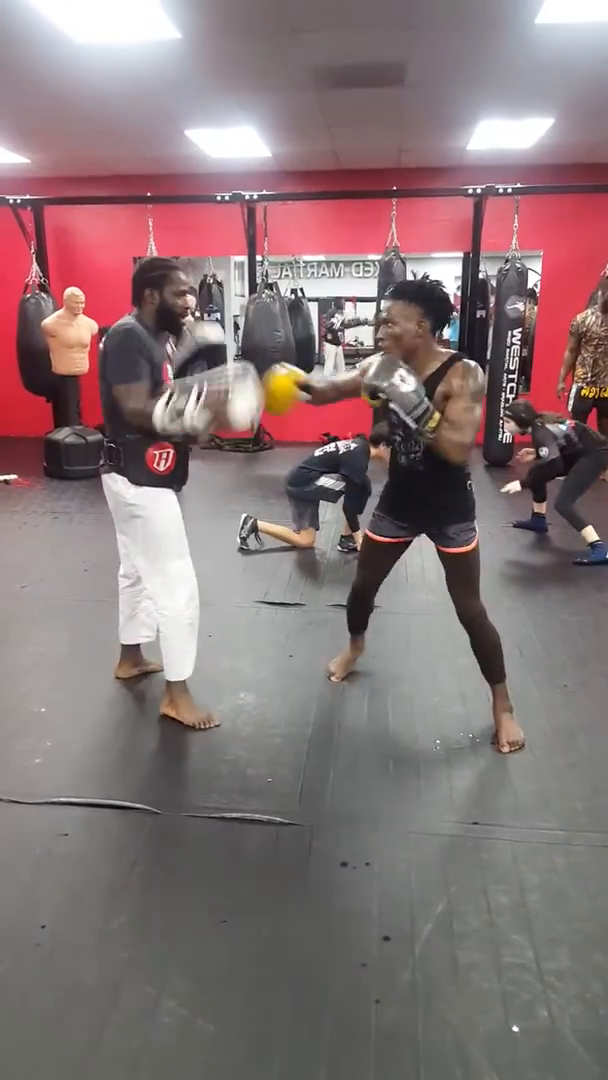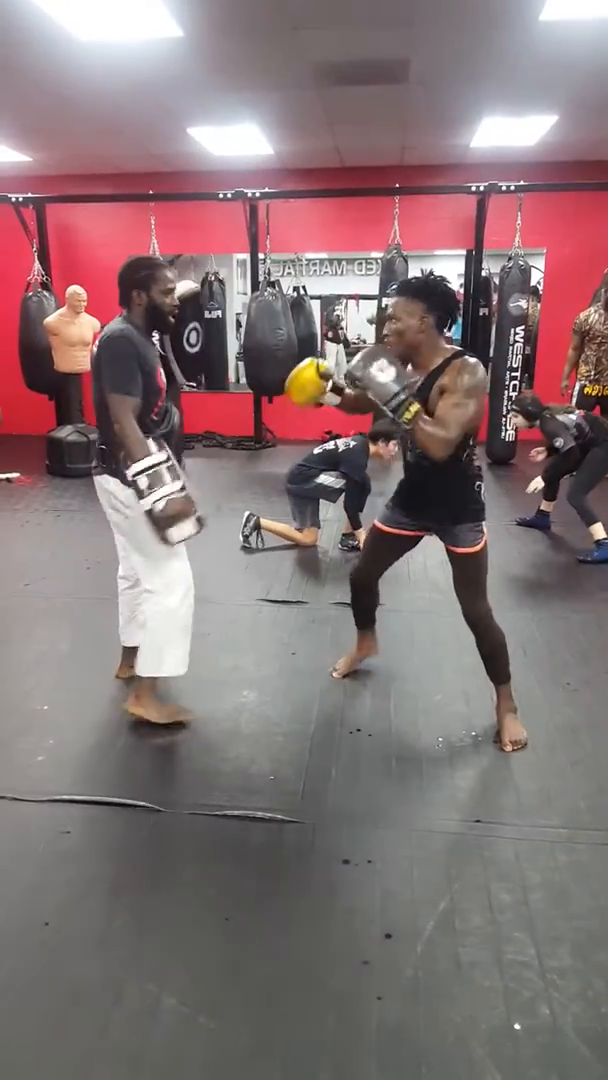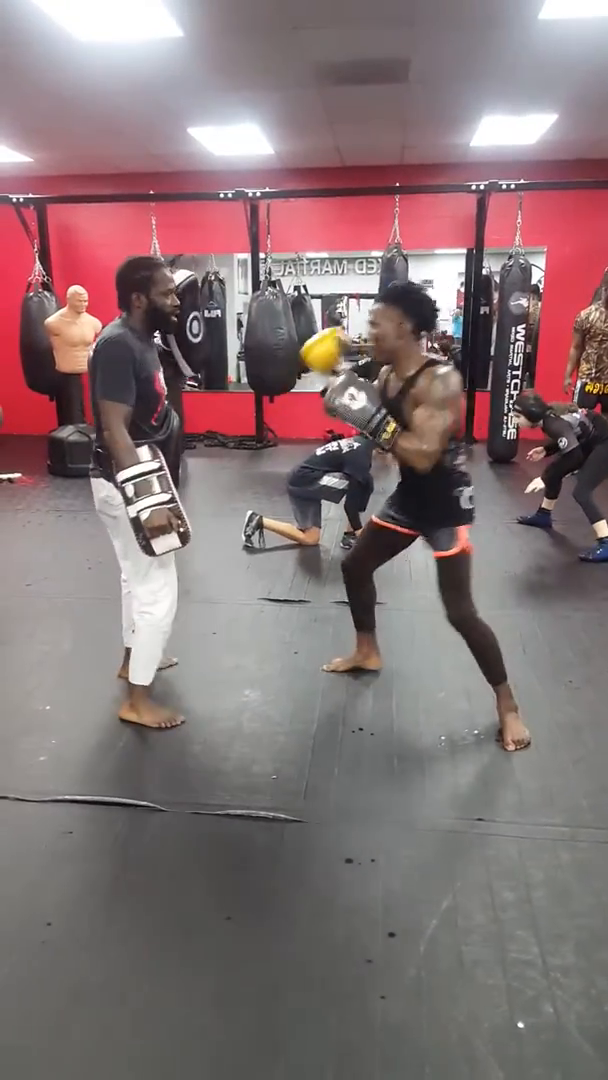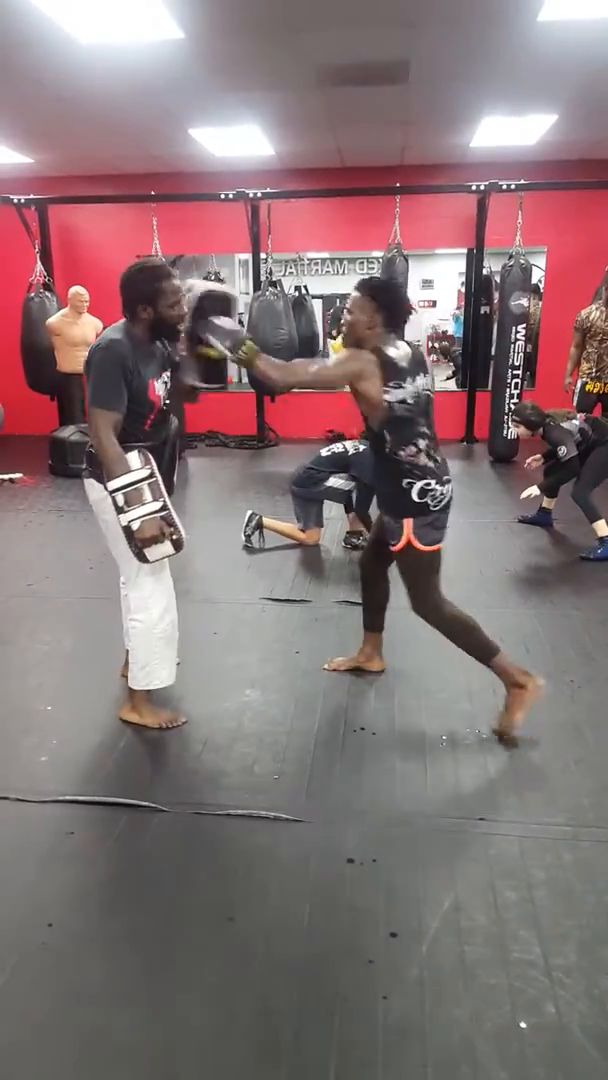
dt=0.2s
person 1, frame 1
left shoulder: (465, 375)
right shoulder: (383, 367)
left elbow: (461, 449)
right elbow: (332, 391)
left wrist: (415, 404)
right wrist: (304, 386)
left hip: (449, 509)
right hip: (397, 502)
left knee: (471, 611)
right knee: (363, 588)
left ankle: (502, 705)
right ankle: (354, 646)
person 1, frame 2
left shoulder: (467, 372)
right shoulder: (404, 367)
left elbow: (440, 444)
right elbow: (362, 406)
right wrist: (338, 390)
left hip: (459, 505)
right hip: (412, 496)
left knee: (475, 610)
right knee: (364, 574)
left ankle: (506, 704)
right ankle: (365, 643)
person 1, frame 3
left shoulder: (440, 380)
right shoulder: (393, 374)
left elbow: (424, 455)
right elbow: (374, 415)
left wrist: (371, 418)
right wrist: (345, 396)
left hip: (448, 504)
right hip: (411, 497)
left knee: (459, 611)
right knee: (355, 566)
left ankle: (507, 704)
right ankle: (367, 651)
person 1, frame 4
left shoulder: (362, 365)
right shoulder: (412, 355)
left elbow: (285, 376)
left wrist: (236, 343)
left hip: (413, 493)
right hip: (423, 482)
left knee: (427, 601)
right knee: (373, 563)
left ankle: (516, 680)
right ankle: (371, 653)
person 2, frame 1
left shoulder: (146, 336)
right shoulder: (128, 336)
left elbow: (154, 402)
right elbow: (135, 409)
left hip: (135, 476)
right hip: (141, 479)
left knee: (137, 570)
right knee: (176, 582)
left ankle: (130, 657)
right ankle: (177, 696)
person 2, frame 2
left shoulder: (135, 337)
right shoulder: (121, 342)
left elbow: (153, 403)
right elbow: (124, 424)
left hip: (129, 478)
right hip: (130, 481)
left knee: (137, 572)
right knee: (171, 580)
left ankle: (132, 657)
right ankle: (143, 694)
person 2, frame 3
left shoulder: (140, 337)
right shoulder: (118, 347)
left elbow: (164, 387)
right elbow: (114, 430)
right wrist: (148, 503)
right hip: (126, 485)
left knee: (139, 576)
right knee: (156, 586)
left ankle: (135, 658)
right ankle: (137, 699)
person 2, frame 4
left shoulder: (150, 341)
right shoulder: (113, 352)
left elbow: (182, 390)
right elbow: (103, 436)
left knee: (139, 580)
right knee: (152, 590)
left ankle: (139, 658)
right ankle: (139, 701)
